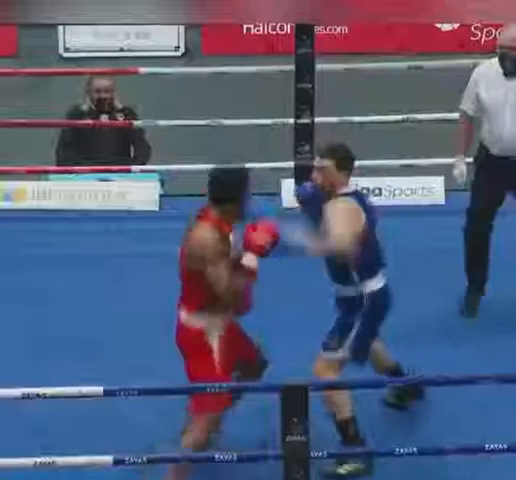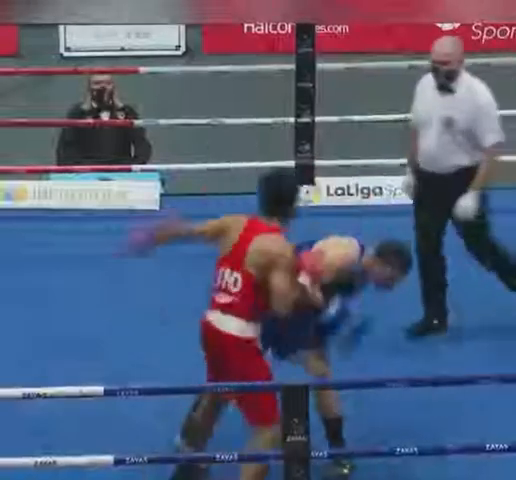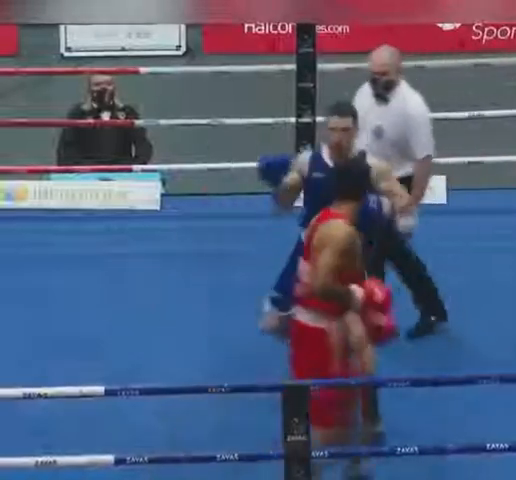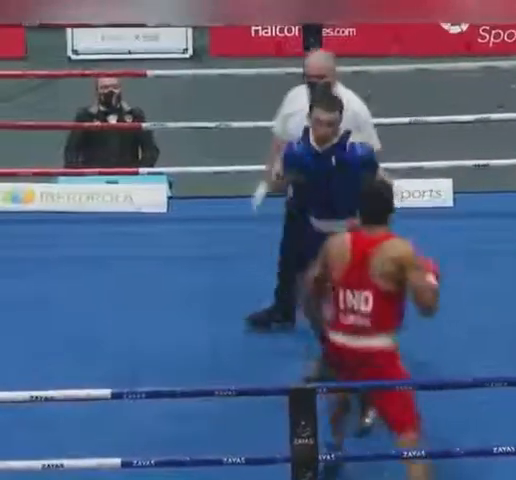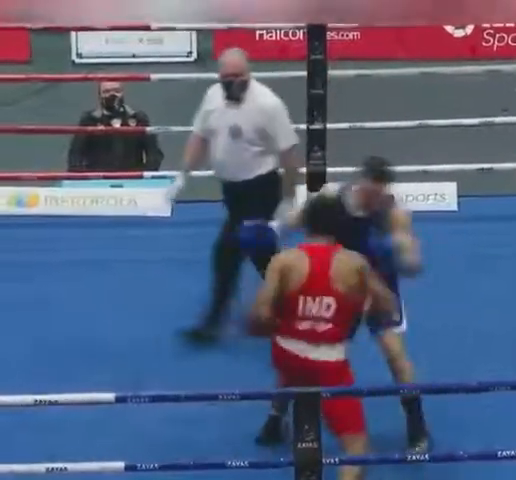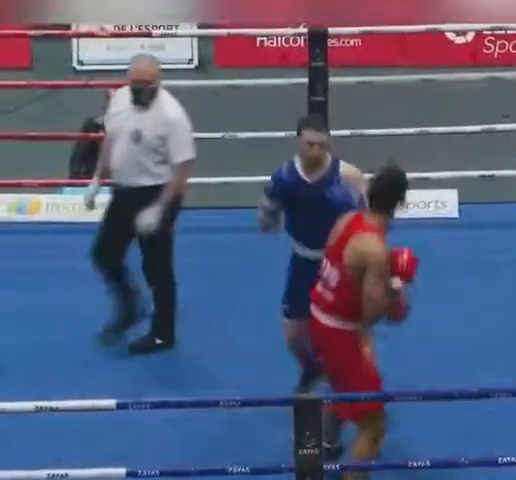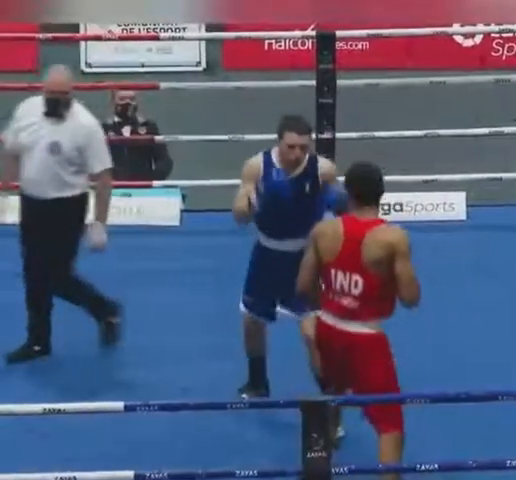
dt=0.5s
person 1, frame 1
left shoulder: (213, 223)
right shoulder: (207, 239)
right elbow: (228, 294)
right wrist: (252, 256)
left hip: (215, 321)
right hip: (203, 330)
left knee: (255, 364)
right knee: (207, 419)
left ankle: (209, 418)
person 1, frame 2
left shoulder: (233, 225)
right shoulder: (280, 249)
left elbow: (184, 230)
right elbow: (284, 310)
left wrist: (152, 238)
right wrist: (304, 280)
left hip: (212, 326)
right hip: (239, 339)
left knee: (219, 392)
right knee: (269, 427)
person 1, frame 3
left shoulder: (323, 220)
right shoulder: (343, 232)
right elbow: (319, 286)
right wrist: (357, 295)
left hip: (325, 324)
right hip: (318, 329)
left knee: (348, 399)
right knee: (327, 422)
person 1, frame 4
left shoulder: (334, 244)
right shoulder: (401, 252)
left elbow: (311, 286)
right elbow: (428, 306)
right wrist: (431, 280)
left hip: (337, 344)
right hip: (376, 353)
left knee: (348, 383)
right knee: (409, 433)
left ankle: (335, 444)
person 1, frame 5
left shoulder: (285, 261)
right shoulder: (355, 262)
left elbow: (260, 314)
right elbow: (389, 308)
left hip: (287, 352)
right hip: (328, 362)
right knee: (355, 437)
person 1, frame 6
left shoulder: (347, 220)
right shoulder: (375, 250)
right elbow: (373, 312)
left wrist: (387, 269)
right wrist: (398, 281)
left hip: (320, 321)
right hip: (343, 334)
left knee: (345, 391)
right knee: (372, 423)
left ankle: (329, 450)
person 1, frame 7
left shoulder: (324, 230)
right shoulder: (393, 238)
left elbow: (304, 287)
right elbow: (410, 298)
right wrist: (390, 279)
left hip: (328, 329)
right hip: (366, 338)
left knee: (333, 393)
right knee: (390, 427)
person 2, frame 1
left shoulder: (342, 207)
right shoulder: (342, 199)
left elbow: (343, 247)
left wrist: (300, 242)
right wrist: (311, 197)
left hip: (364, 299)
right hip: (364, 292)
left knee: (325, 370)
right knee: (366, 345)
left ankle: (356, 450)
right ankle: (407, 388)
person 2, frame 2
left shoulder: (359, 269)
right shoulder: (345, 257)
right wrist: (328, 308)
left hip: (300, 308)
left knee: (321, 374)
left ankle: (339, 451)
person 2, frame 3
left shoulder: (371, 167)
right shoulder: (307, 160)
left elbow: (403, 198)
right elbow: (284, 200)
left wrist: (382, 208)
right wrist: (278, 181)
right knee: (274, 323)
left ankle: (371, 410)
person 2, frame 4
left shoulder: (354, 147)
right shoulder: (300, 140)
right elbow: (280, 179)
left wrist: (369, 172)
right wrist: (289, 164)
right hip: (316, 232)
right knee: (311, 305)
person 2, frame 5
left shoulder: (394, 213)
right shoulder: (334, 195)
left elbow: (413, 263)
right elbow: (296, 218)
left wrist: (397, 258)
left hip: (379, 282)
left knee: (394, 352)
left ankle: (417, 427)
person 2, frame 6
left shoulder: (347, 175)
right shoulder: (284, 174)
right elbow: (266, 226)
left wrist: (355, 211)
right wrist: (271, 204)
right hip: (303, 263)
right knee: (294, 337)
right ankle: (311, 369)
person 2, frame 7
left shoulder: (324, 169)
right shoulder: (256, 166)
left elbow: (340, 202)
right elbow: (239, 213)
left wrist: (340, 201)
right wrist: (259, 197)
left hip: (305, 257)
right hip: (267, 255)
right knee: (252, 323)
right ankle: (257, 383)
person 3, frame 1
right shoulder: (483, 72)
right elbow: (468, 116)
right wrist: (460, 157)
right hip: (492, 160)
right knee: (476, 226)
right ankle: (474, 288)
person 3, frame 2
left shoulder: (478, 95)
right shoulder: (424, 84)
left elbow: (491, 148)
left wrist: (474, 193)
right wrist: (410, 169)
left hip: (461, 180)
right hip: (428, 179)
left knee: (480, 245)
right knee: (426, 248)
right ankle: (435, 315)
person 3, frame 3
left shoulder: (412, 108)
right shoulder: (365, 92)
left elbow: (424, 161)
left wrist: (409, 210)
left knee: (371, 259)
right knee: (397, 254)
right ankle: (433, 311)
person 3, frame 4
left shoulder: (353, 108)
right shoulder: (294, 97)
right elbow: (279, 141)
right wrist: (267, 180)
right hip: (302, 190)
right knee: (290, 252)
right ankle: (282, 310)
person 3, frame 5
left shoulder: (267, 104)
right shoulder: (213, 95)
left elbow: (289, 153)
right elbow: (200, 137)
left wrist: (288, 199)
right wrist: (182, 175)
left hip: (259, 189)
right hip: (231, 187)
left knee: (225, 253)
right knee: (261, 253)
left ankle: (213, 322)
person 3, frame 6
left shoulder: (172, 115)
right shoulder: (119, 98)
left elbow: (182, 168)
right elbow: (109, 142)
left wrist: (158, 209)
right wrist: (97, 180)
left hip: (156, 196)
right hip: (123, 192)
left knee: (157, 266)
right knee: (104, 254)
left ankle: (162, 333)
right ankle: (128, 309)
person 3, frame 7
left shoulder: (86, 124)
right shoulder: (25, 110)
left elbow: (102, 177)
left wrist: (99, 224)
left hip: (67, 208)
right hip: (32, 205)
left knee: (57, 279)
right knee: (34, 277)
left ankle: (107, 312)
right ankle: (37, 341)
